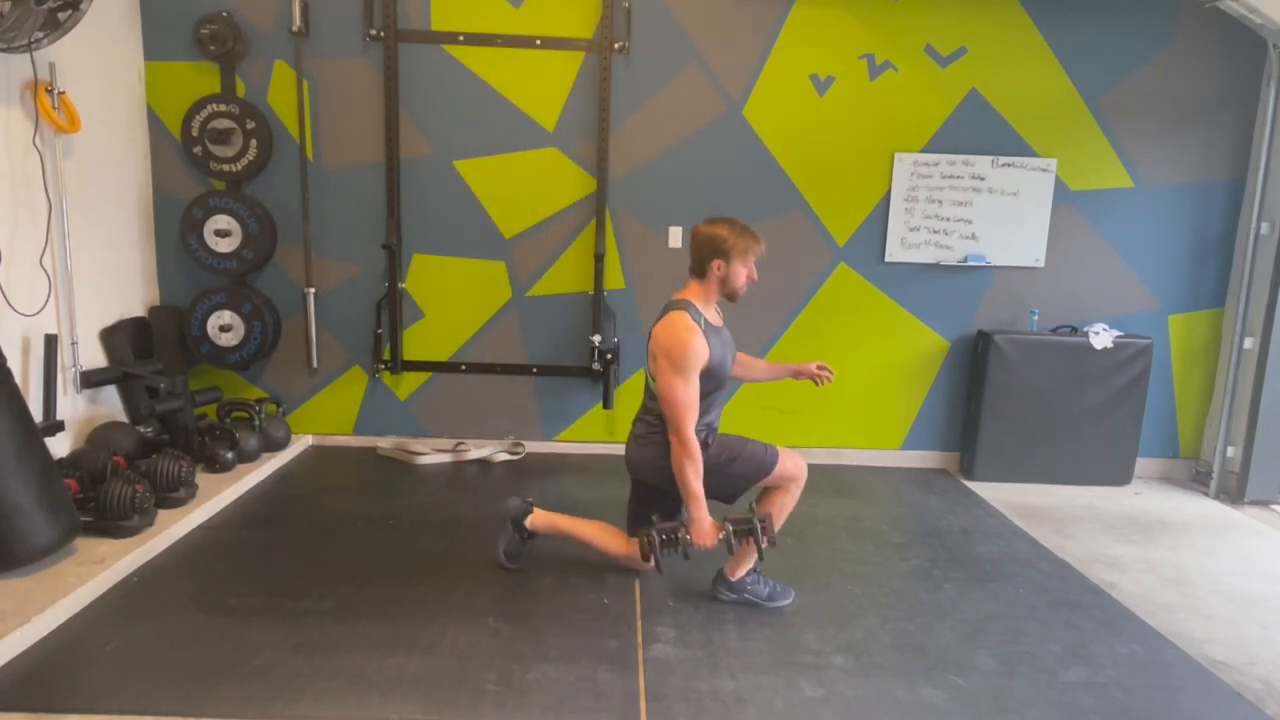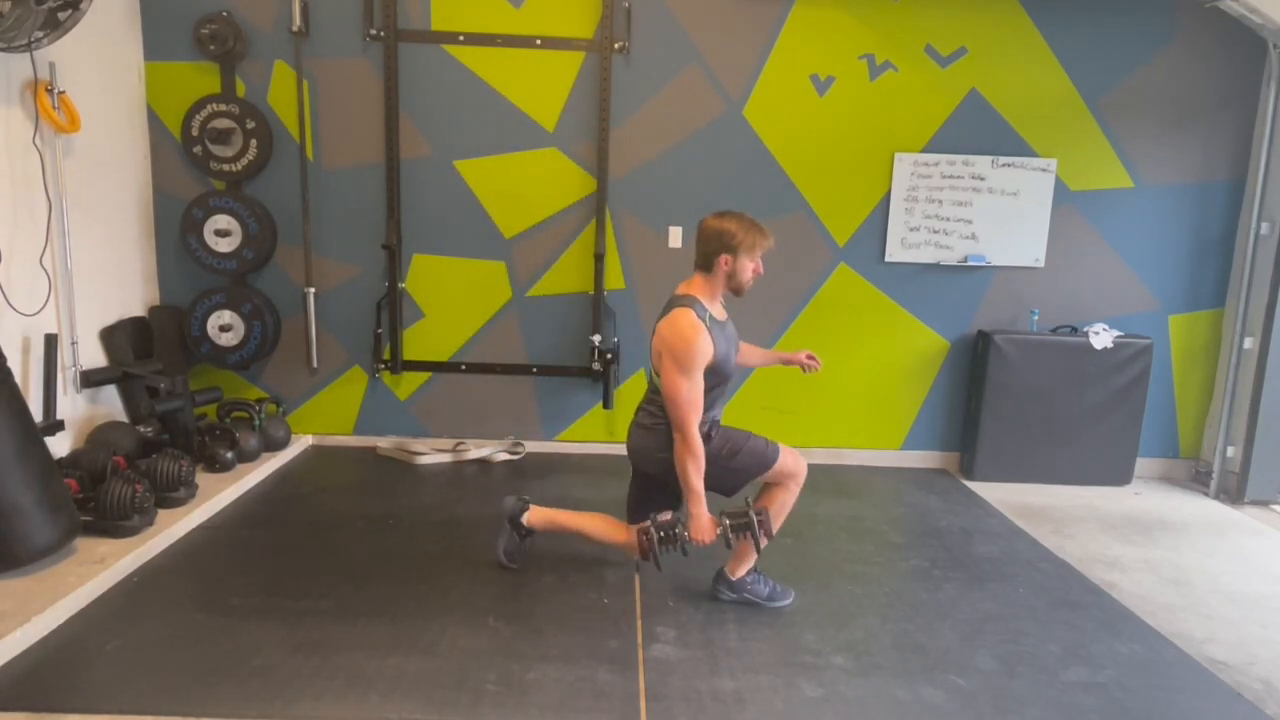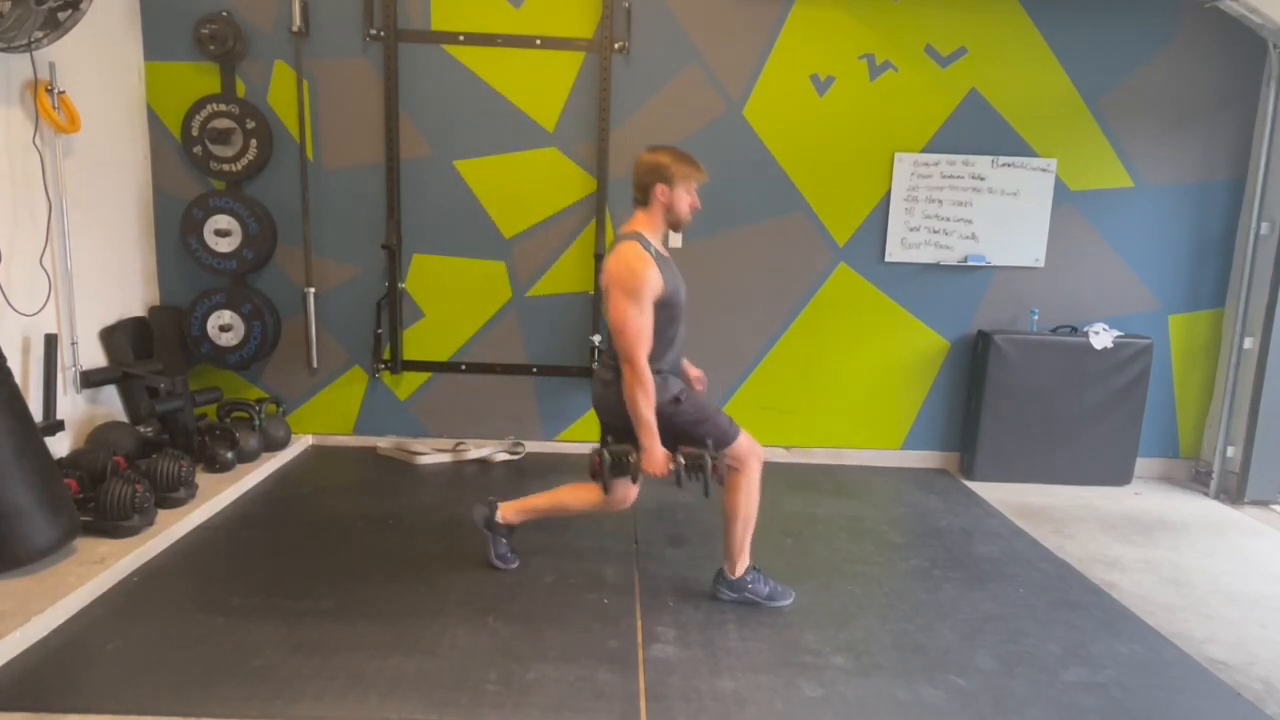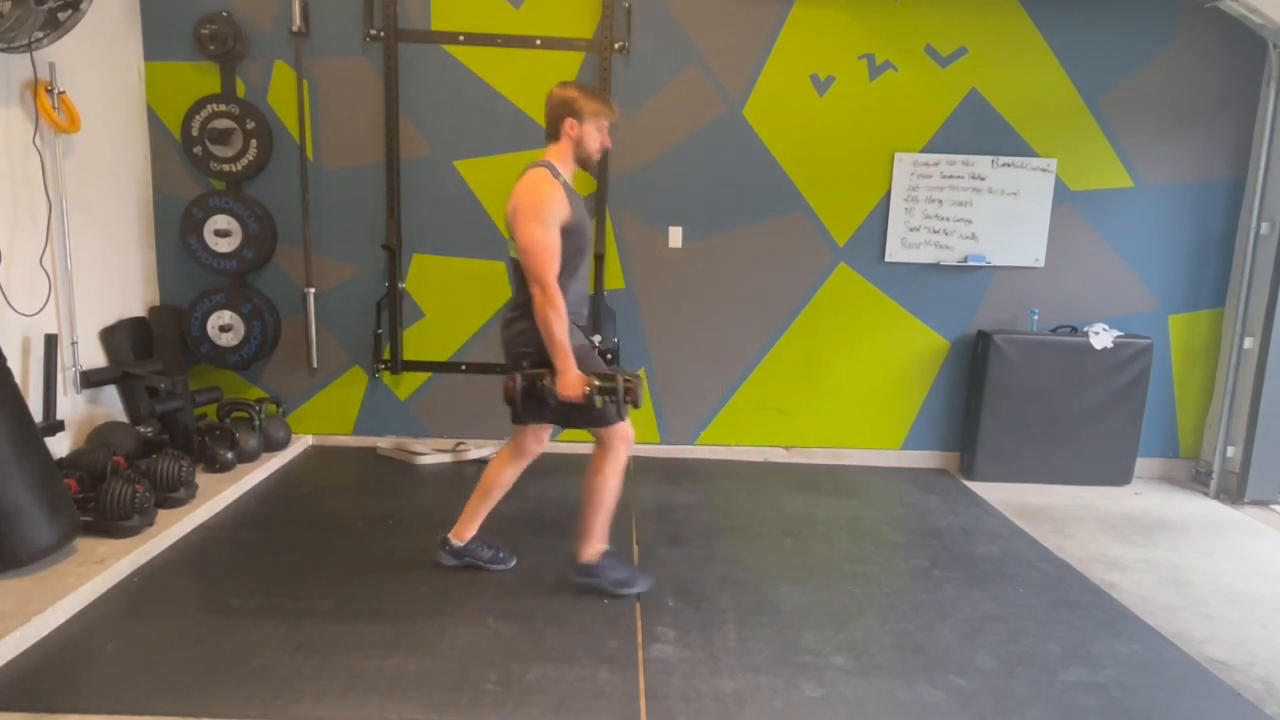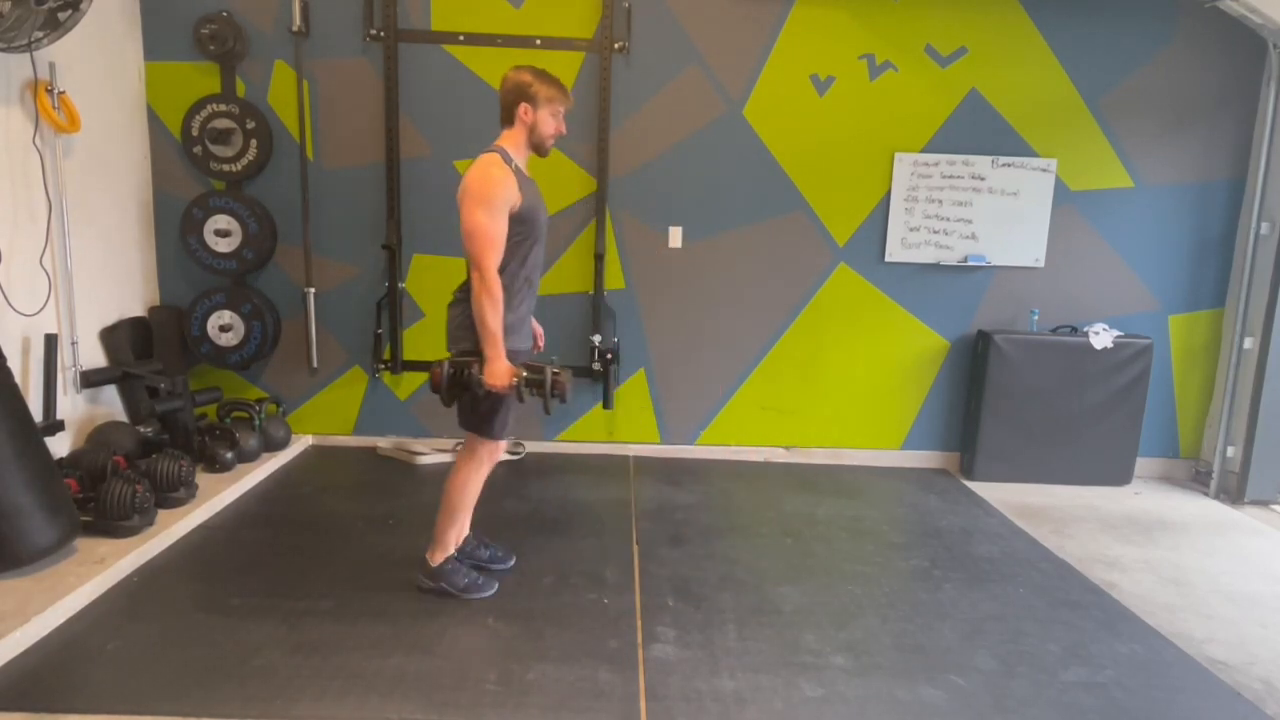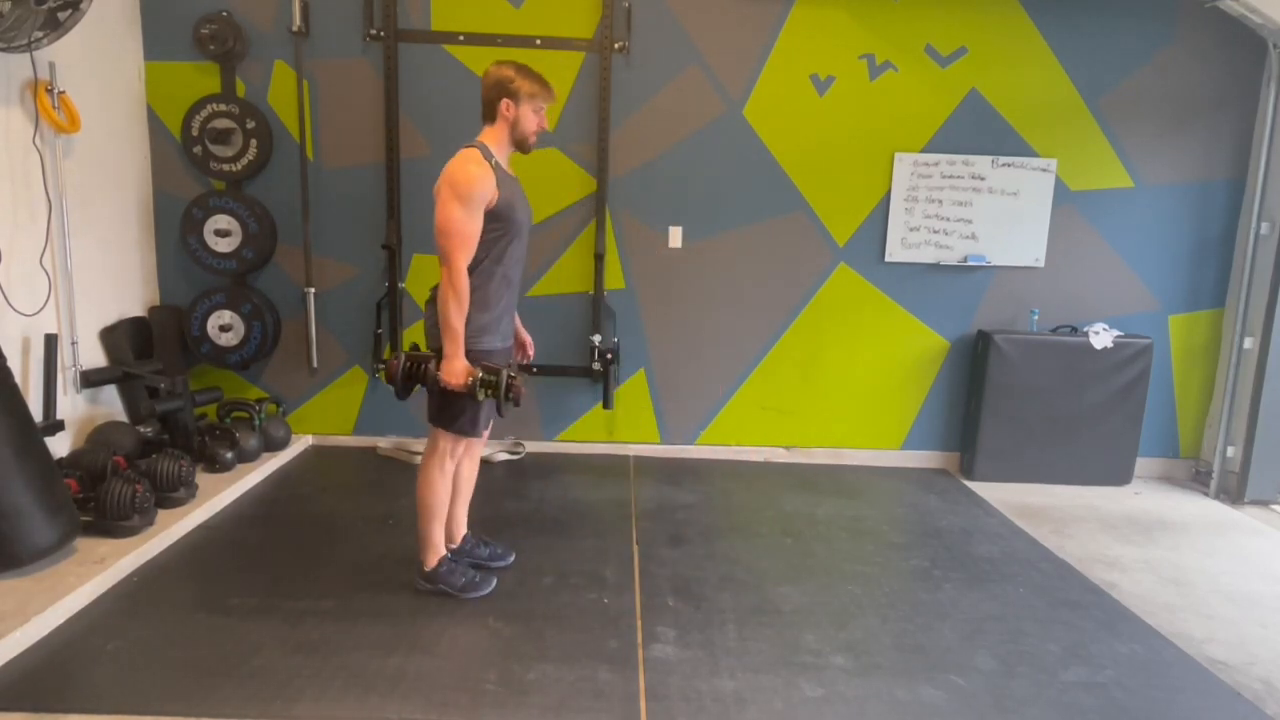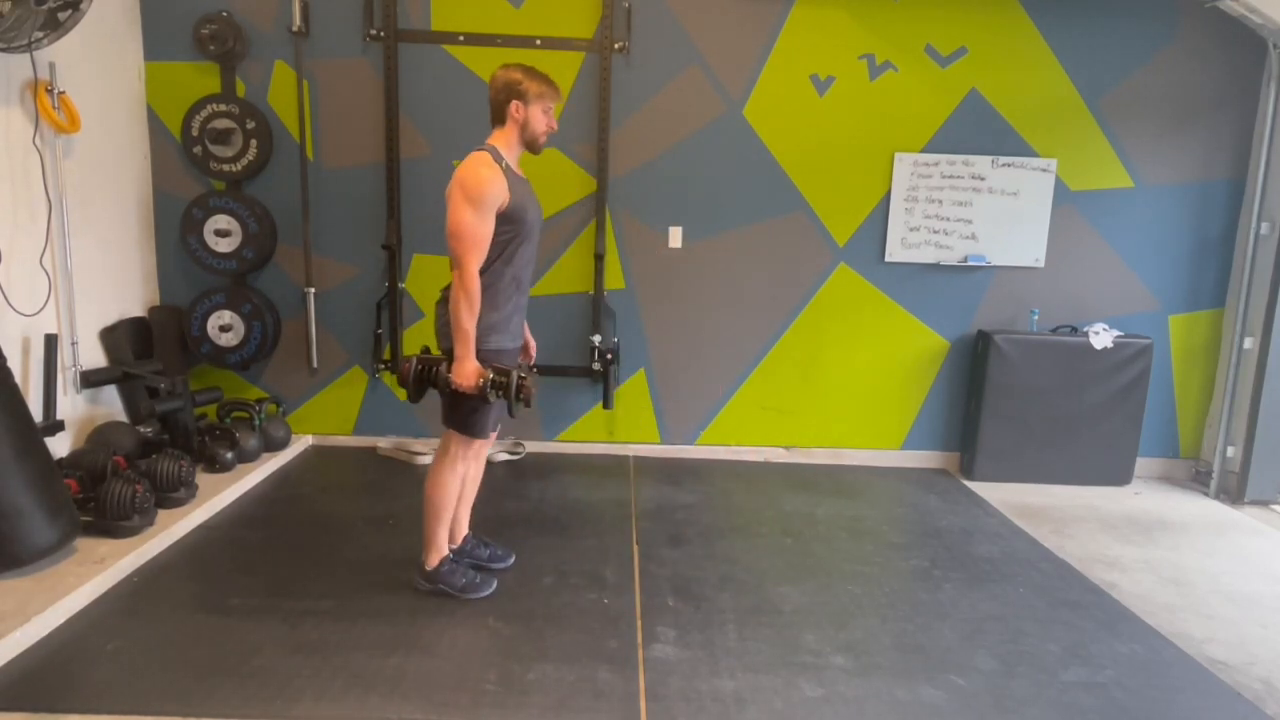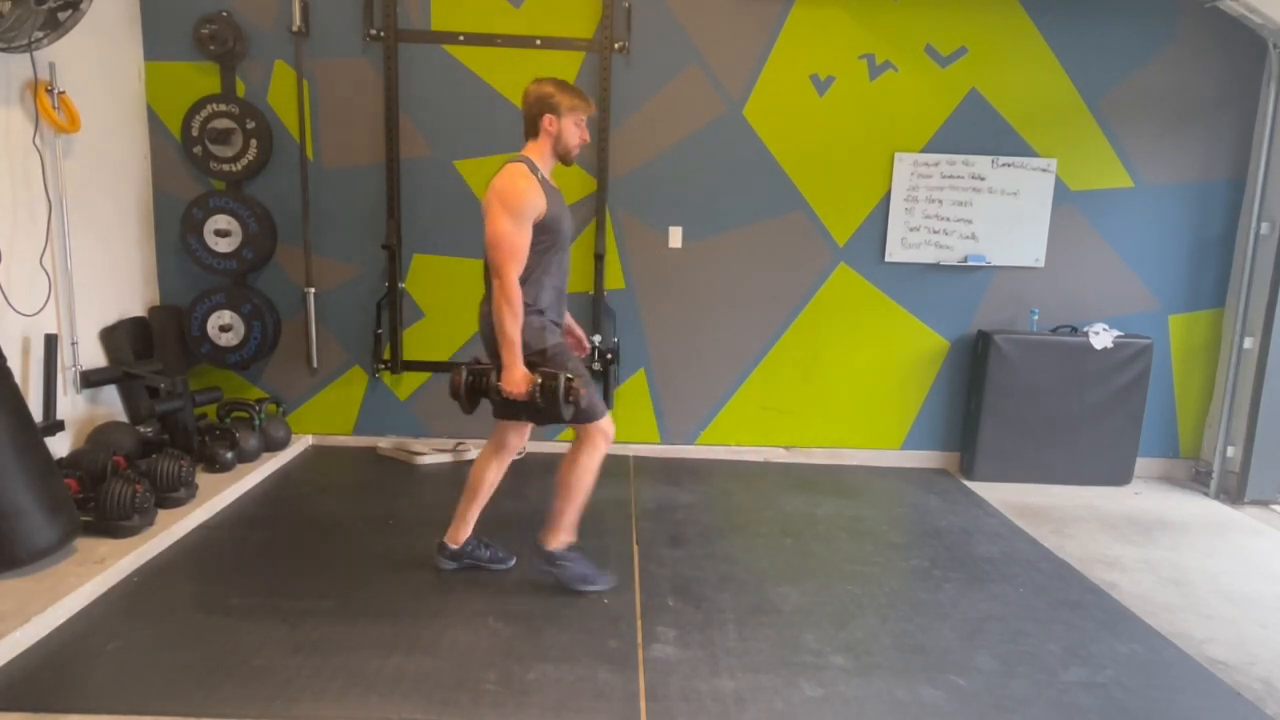
dt=0.3s
person 1, frame 1
left shoulder: (705, 309)
right shoulder: (682, 333)
left elbow: (727, 364)
right elbow: (682, 435)
left wrist: (793, 370)
right wrist: (698, 513)
left hip: (656, 450)
right hip: (666, 452)
left knee: (638, 555)
right knee: (792, 472)
left ankle: (528, 519)
right ankle: (737, 576)
person 1, frame 2
left shoulder: (706, 301)
right shoulder: (687, 331)
left elbow: (725, 351)
right elbow: (685, 433)
left wrist: (783, 358)
right wrist: (698, 510)
left hip: (659, 440)
right hip: (668, 444)
left knee: (637, 541)
right knee: (792, 469)
left ankle: (526, 517)
right ankle: (737, 576)
person 1, frame 3
left shoulder: (646, 244)
right shoulder: (634, 262)
right elbow: (634, 363)
left wrist: (681, 364)
right wrist: (650, 442)
left hip: (653, 383)
right hip: (647, 393)
left knee: (617, 496)
right knee: (747, 457)
left ankle: (501, 516)
right ankle: (737, 576)
person 1, frame 4
left shoulder: (557, 186)
right shoulder: (543, 191)
right elbow: (543, 287)
left wrist: (570, 341)
right wrist: (566, 367)
left hip: (556, 334)
right hip: (545, 339)
left knee: (526, 443)
right knee: (617, 435)
left ankle: (460, 540)
right ankle: (593, 558)
person 1, frame 5
left shoulder: (514, 173)
right shoulder: (492, 174)
right elbow: (484, 273)
left wrist: (526, 321)
right wrist: (495, 354)
left hip: (506, 332)
right hip: (487, 337)
left knee: (484, 443)
right knee: (485, 448)
left ankle: (458, 541)
right ankle: (439, 562)
person 1, frame 6
left shoulder: (498, 171)
right shoulder: (470, 171)
right elbow: (455, 269)
left wrist: (513, 326)
right wrist: (453, 352)
left hip: (490, 334)
right hip: (467, 337)
left knee: (474, 439)
right knee: (448, 445)
left ankle: (457, 539)
right ankle: (434, 564)
person 1, frame 7
left shoulder: (509, 172)
right shoulder: (481, 173)
right elbow: (467, 272)
left wrist: (520, 328)
right wrist: (465, 354)
left hip: (500, 332)
right hip: (479, 336)
left knee: (475, 438)
right knee: (459, 447)
left ankle: (457, 540)
right ankle: (435, 563)
person 1, frame 8
left shoulder: (539, 182)
right shoulder: (518, 184)
right elbow: (506, 281)
left wrist: (566, 321)
right wrist: (513, 362)
left hip: (536, 330)
right hip: (525, 336)
left knee: (508, 441)
right knee: (599, 429)
left ankle: (457, 542)
right ankle: (557, 544)
